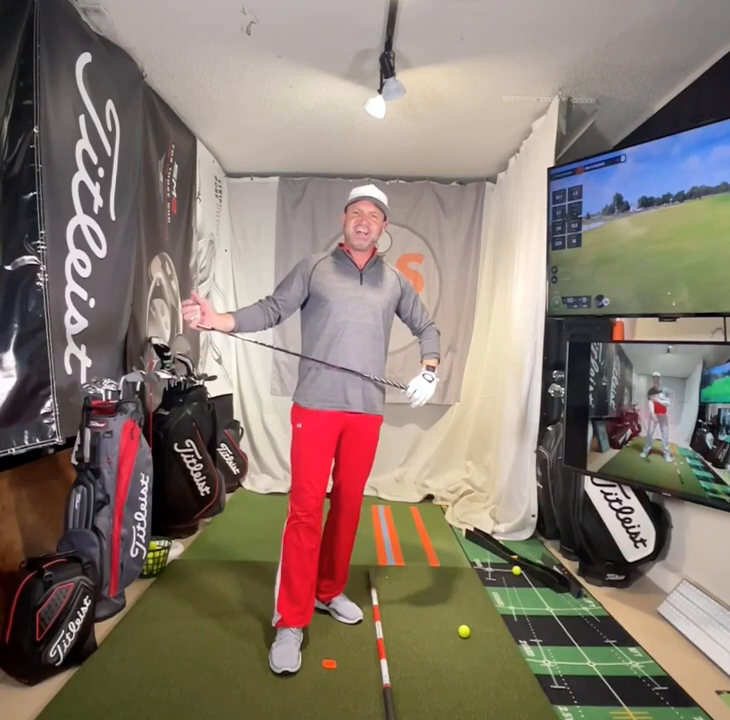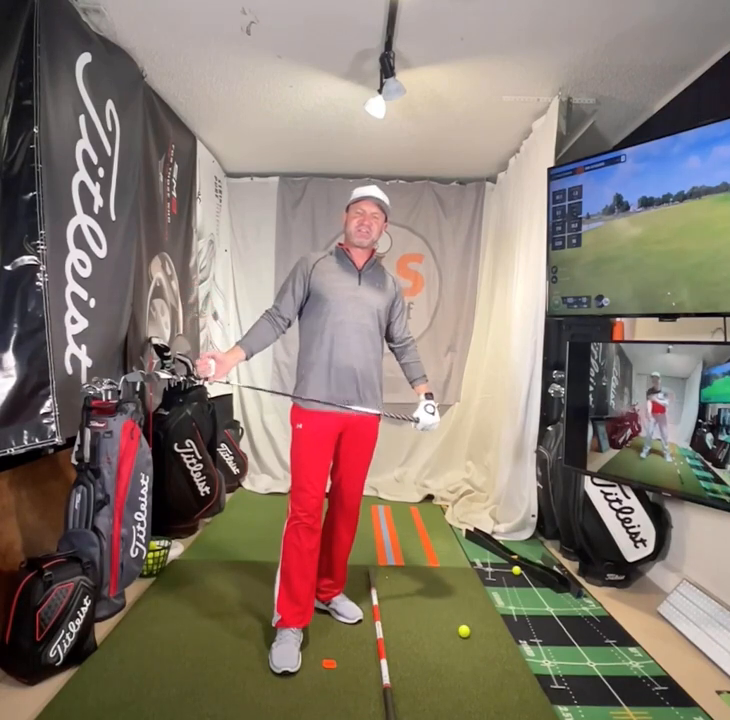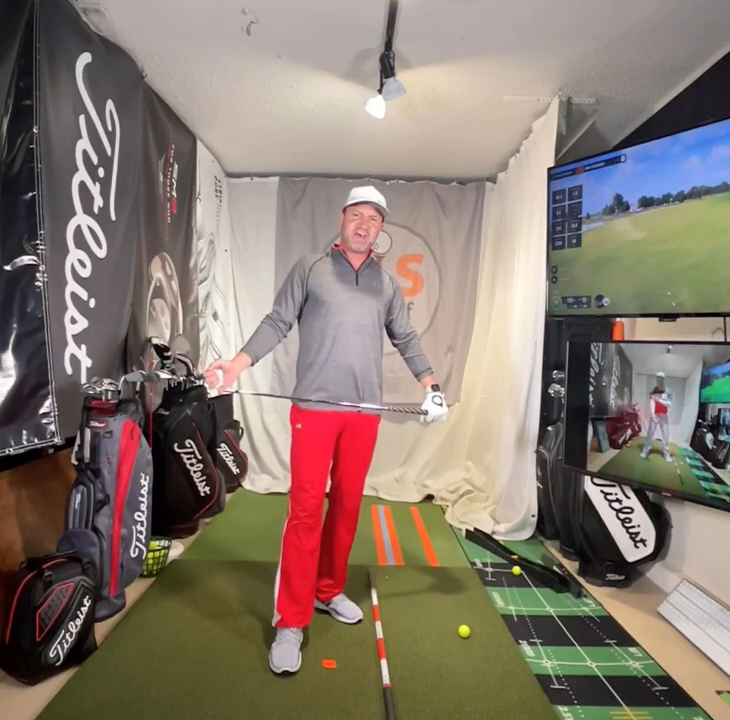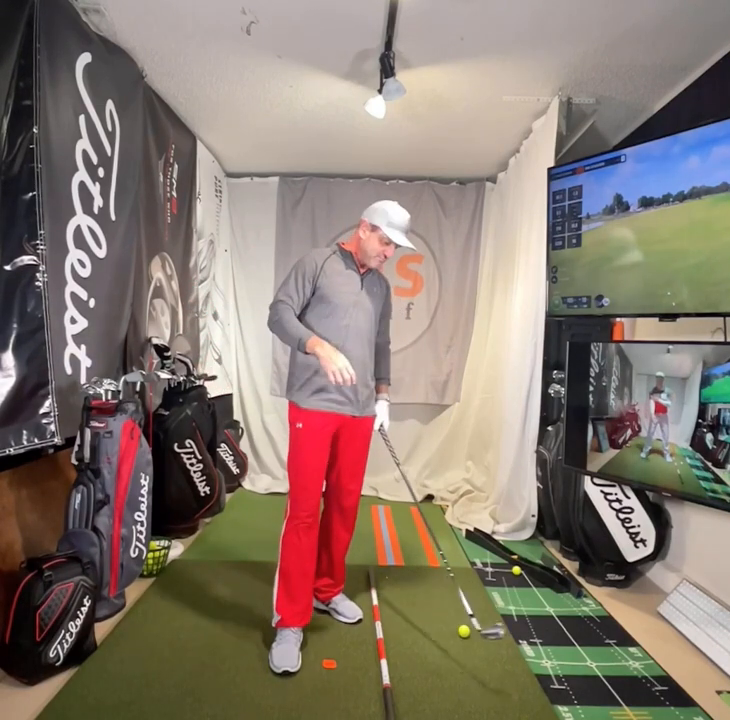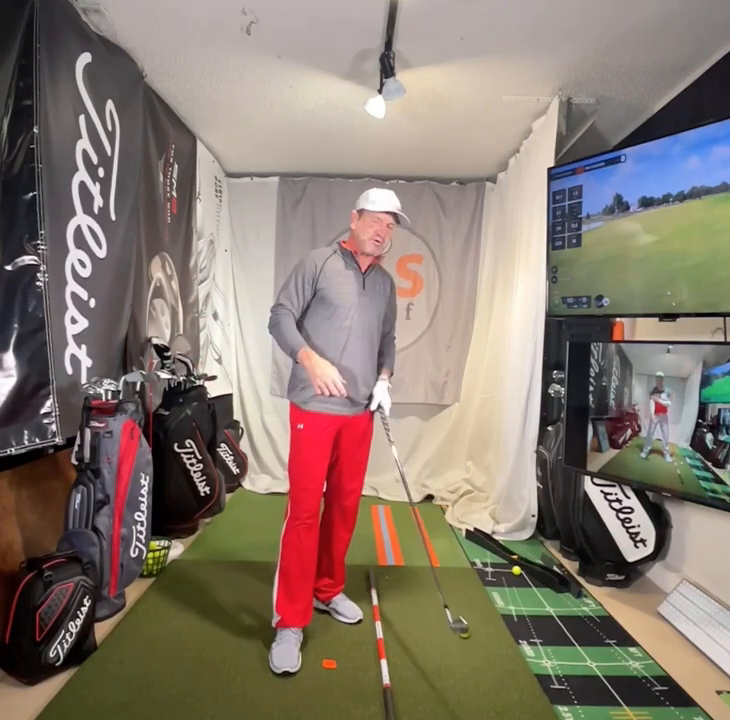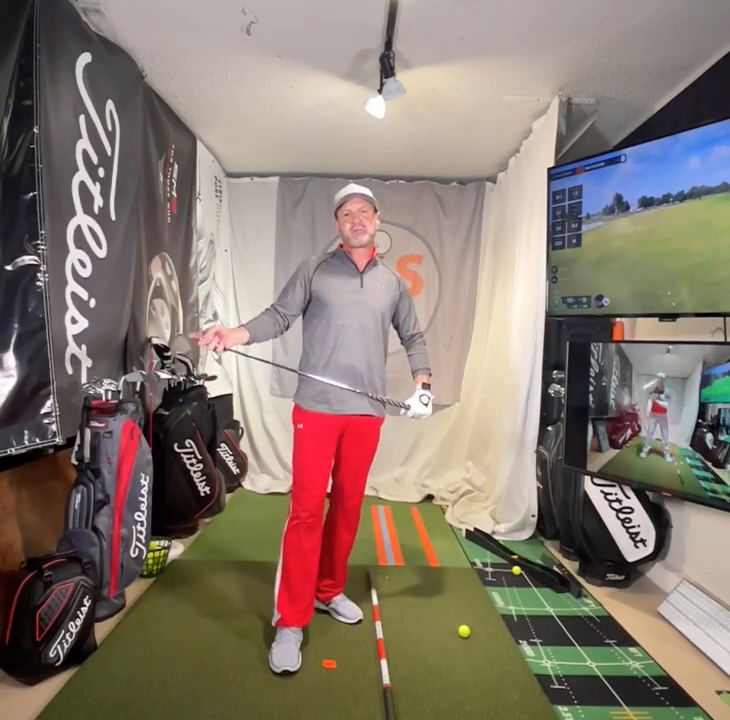
dt=0.7s
person 1, frame 1
left shoulder: (395, 281)
right shoulder: (313, 268)
left elbow: (426, 327)
right elbow: (272, 309)
left wrist: (429, 368)
right wrist: (220, 319)
left hip: (367, 410)
right hip: (315, 406)
left knee: (349, 505)
right knee: (305, 510)
left ankle: (330, 592)
right ankle: (291, 622)
person 1, frame 2
left shoulder: (390, 284)
right shoulder: (311, 266)
left elbow: (403, 344)
right elbow: (277, 318)
left wrist: (424, 395)
right wrist: (232, 356)
left hip: (365, 413)
right hip: (314, 407)
left knee: (347, 505)
right knee: (305, 509)
left ankle: (329, 591)
right ankle: (290, 622)
person 1, frame 3
left shoulder: (387, 283)
right shoulder: (310, 268)
left elbow: (406, 338)
right elbow: (277, 322)
left wrist: (431, 385)
right wrist: (237, 363)
left hip: (365, 411)
right hip: (314, 408)
left knee: (347, 504)
right knee: (306, 509)
left ankle: (329, 591)
right ankle: (290, 621)
person 1, frame 4
left shoulder: (381, 285)
right shoulder: (317, 263)
right elbow: (279, 314)
left wrist: (383, 393)
right wrist: (321, 348)
left hip: (359, 411)
right hip: (312, 405)
left knee: (345, 503)
right knee: (304, 508)
left ankle: (328, 589)
right ankle: (290, 621)
person 1, frame 5
left shoulder: (386, 282)
right shoulder: (317, 263)
right elbow: (281, 316)
left wrist: (385, 377)
right wrist: (309, 359)
left hip: (360, 410)
right hip: (314, 406)
left knee: (346, 504)
right knee: (304, 509)
left ankle: (328, 590)
right ankle: (290, 620)
person 1, frame 6
left shoulder: (392, 281)
right shoulder: (314, 269)
left elbow: (413, 336)
right elbow: (279, 315)
left wrist: (422, 382)
right wrist: (237, 335)
left hip: (367, 413)
right hip: (316, 408)
left knee: (349, 506)
right knee: (306, 510)
left ankle: (329, 591)
right ankle: (290, 620)
